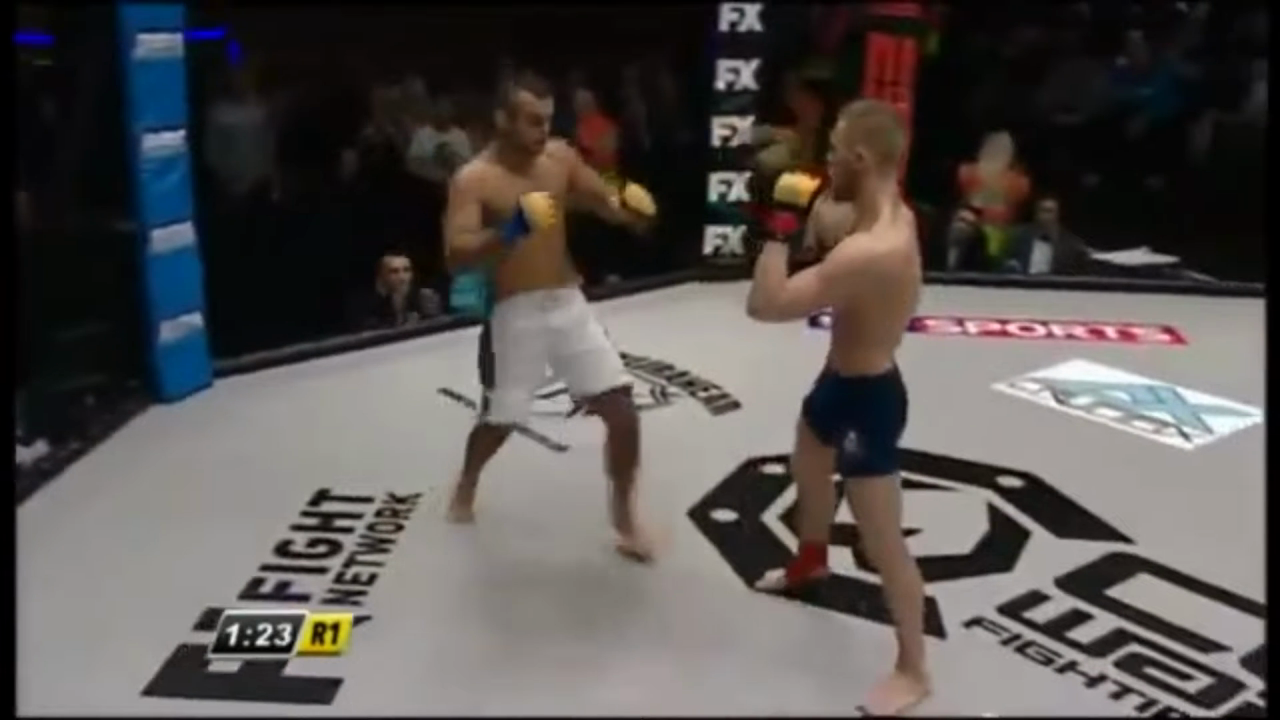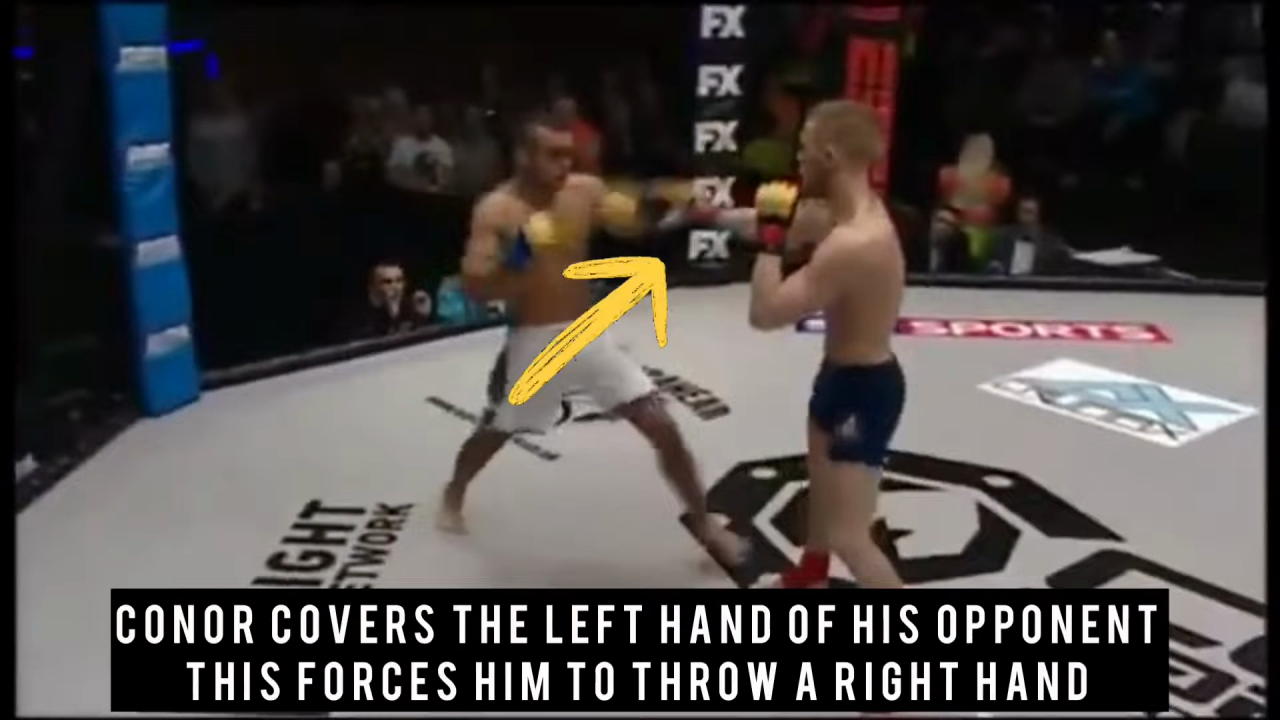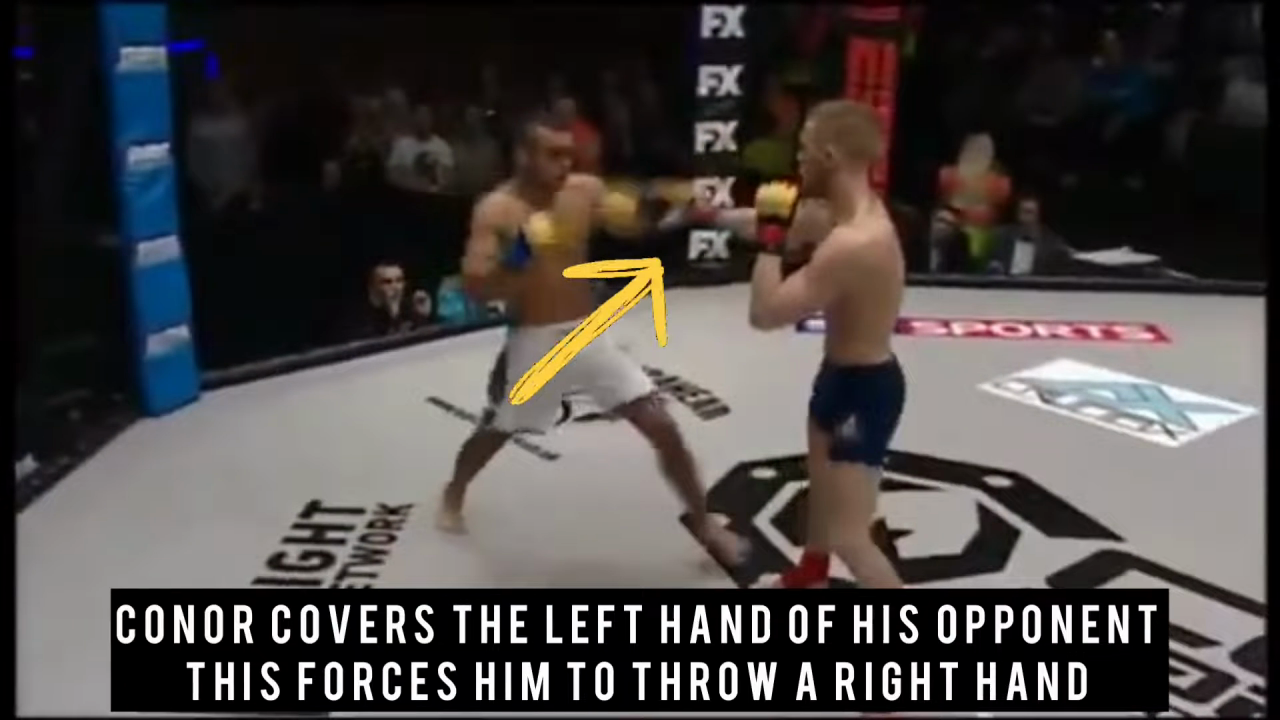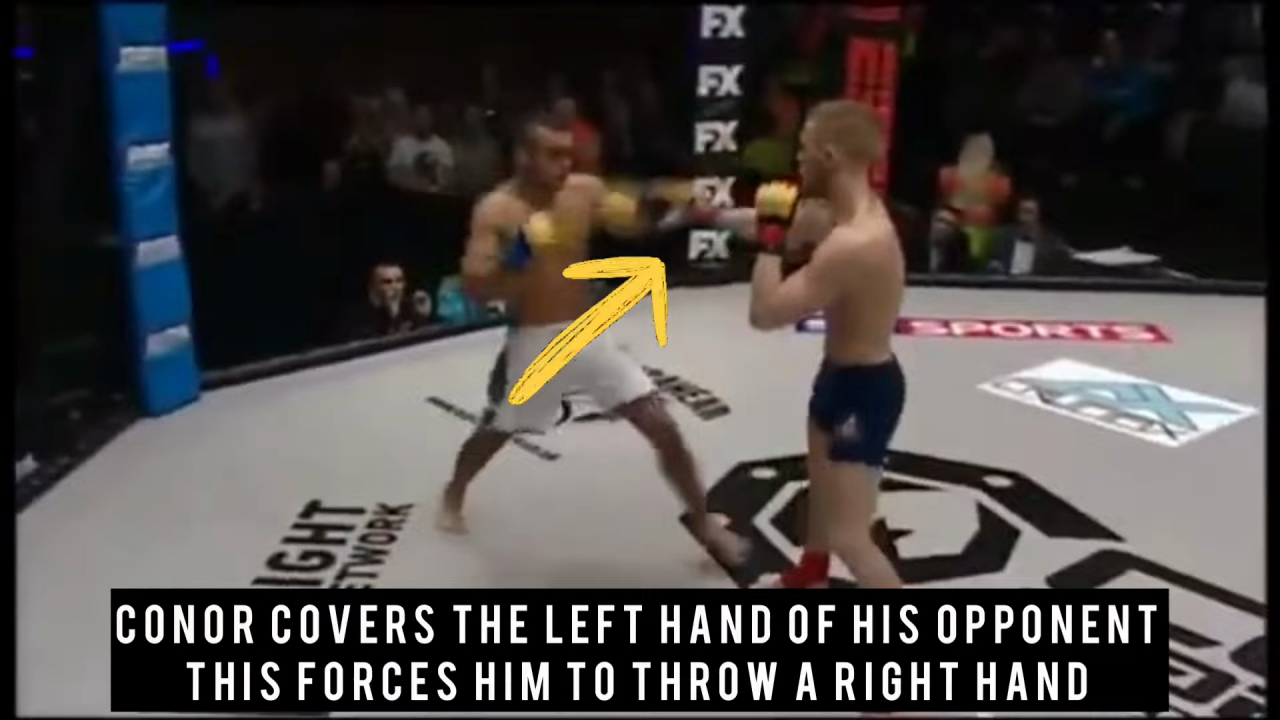
dt=1s
person 1, frame 1
left shoulder: (870, 254)
right shoulder: (891, 214)
left elbow: (765, 305)
left wrist: (782, 224)
right wrist: (803, 208)
left hip: (868, 400)
right hip: (841, 381)
left knee: (883, 543)
right knee: (808, 470)
left ankle: (912, 670)
right ankle: (810, 561)
person 1, frame 2
left shoulder: (854, 244)
right shoulder: (852, 207)
left elbow: (765, 313)
right elbow: (775, 222)
left wrist: (771, 235)
right wrist: (712, 213)
left hip: (864, 391)
right hip: (841, 375)
left knee: (847, 538)
right knee: (821, 485)
right ankle: (809, 575)
person 1, frame 3
left shoulder: (853, 244)
right shoulder: (848, 208)
left elbow: (765, 313)
right elbow: (785, 224)
left wrist: (770, 234)
right wrist: (712, 214)
left hip: (864, 390)
right hip: (842, 375)
left knee: (848, 537)
right knee: (822, 483)
right ankle: (809, 576)
person 1, frame 4
left shoulder: (854, 244)
right shoulder: (848, 208)
left elbow: (765, 313)
right elbow: (786, 225)
left wrist: (771, 233)
right wrist: (712, 213)
left hip: (864, 390)
right hip: (841, 375)
left knee: (848, 537)
right knee: (821, 485)
right ankle: (809, 577)
person 2, frame 1
left shoulder: (560, 157)
right shoulder: (473, 179)
left elbow: (606, 199)
right elbow: (456, 254)
left wrist: (631, 206)
right wrist: (511, 229)
left hip: (569, 304)
right hip: (516, 314)
left knee: (622, 415)
right knee: (499, 423)
left ankle: (623, 518)
right ankle: (466, 485)
person 2, frame 2
left shoulder: (586, 190)
right shoulder: (494, 210)
left elbow: (637, 223)
right elbow: (475, 285)
left wrist: (643, 212)
right wrist: (517, 256)
left hip: (590, 334)
right hip: (534, 342)
left knee: (662, 427)
right knee: (495, 430)
left ankle: (705, 524)
right ankle: (453, 496)
person 2, frame 3
left shoulder: (585, 190)
right shoulder: (495, 210)
left elbow: (635, 221)
right elbow: (475, 286)
right wrist: (515, 261)
left hip: (590, 335)
right hip: (534, 342)
left knee: (662, 427)
right knee: (495, 430)
left ankle: (704, 523)
right ankle: (453, 495)
person 2, frame 4
left shoulder: (586, 190)
right shoulder: (494, 210)
left elbow: (636, 221)
right elbow: (475, 286)
left wrist: (660, 207)
right wrist: (514, 262)
left hip: (590, 335)
right hip: (534, 342)
left knee: (662, 427)
right knee: (495, 432)
left ankle: (704, 523)
right ankle: (453, 495)
